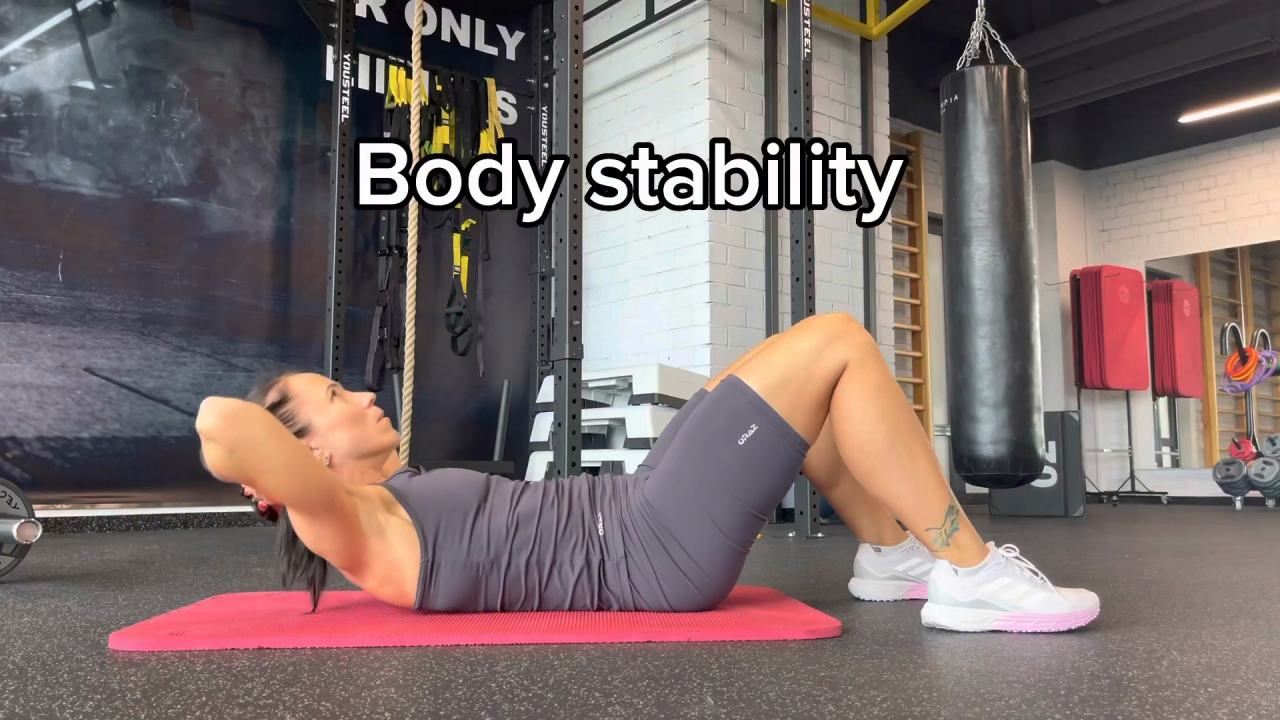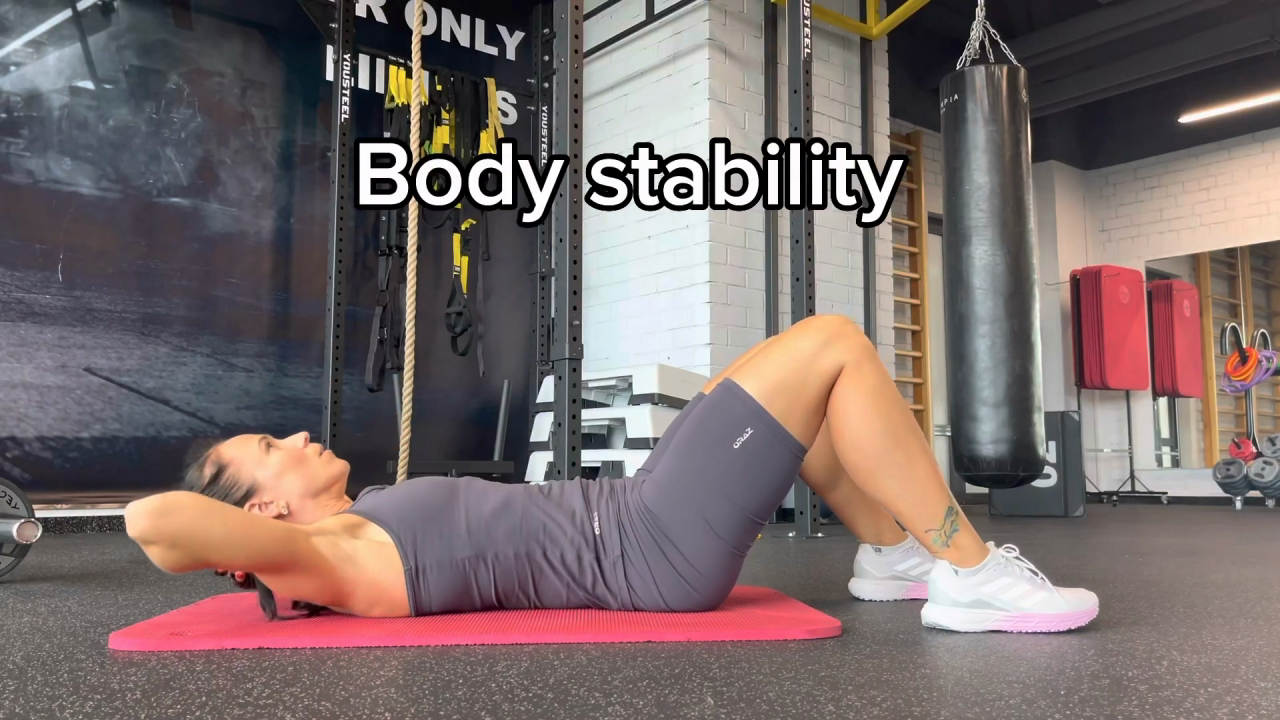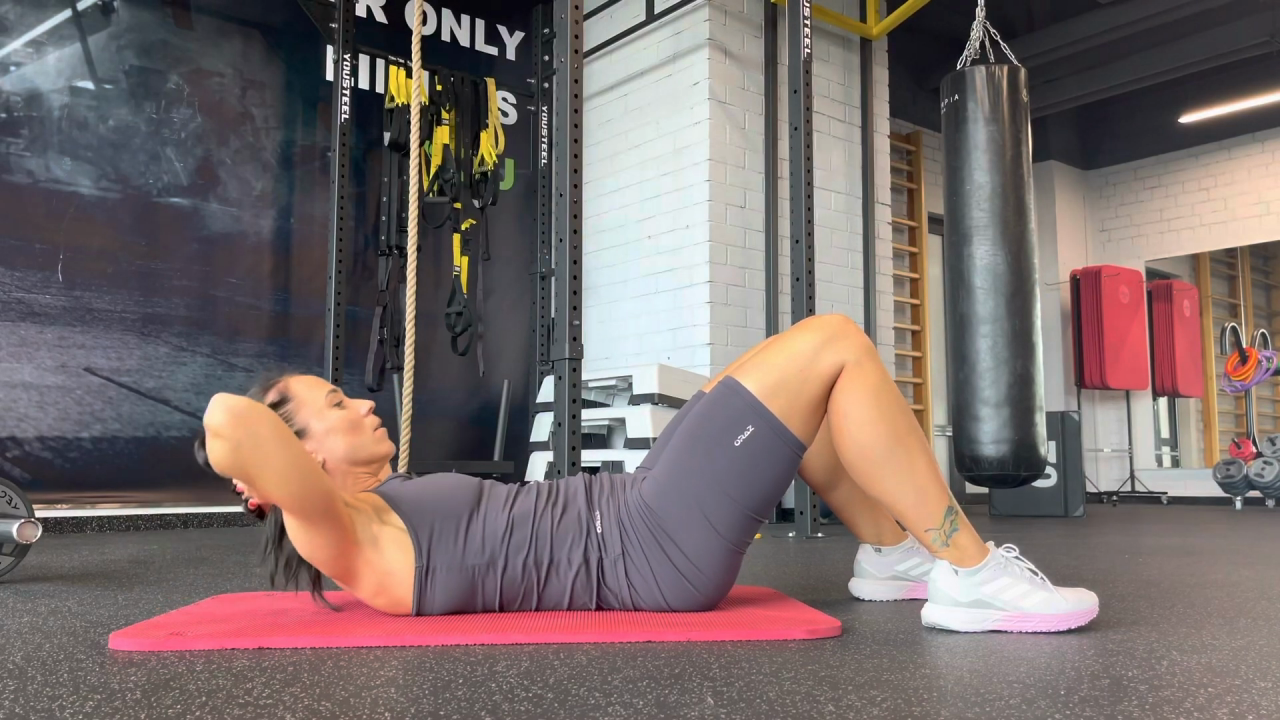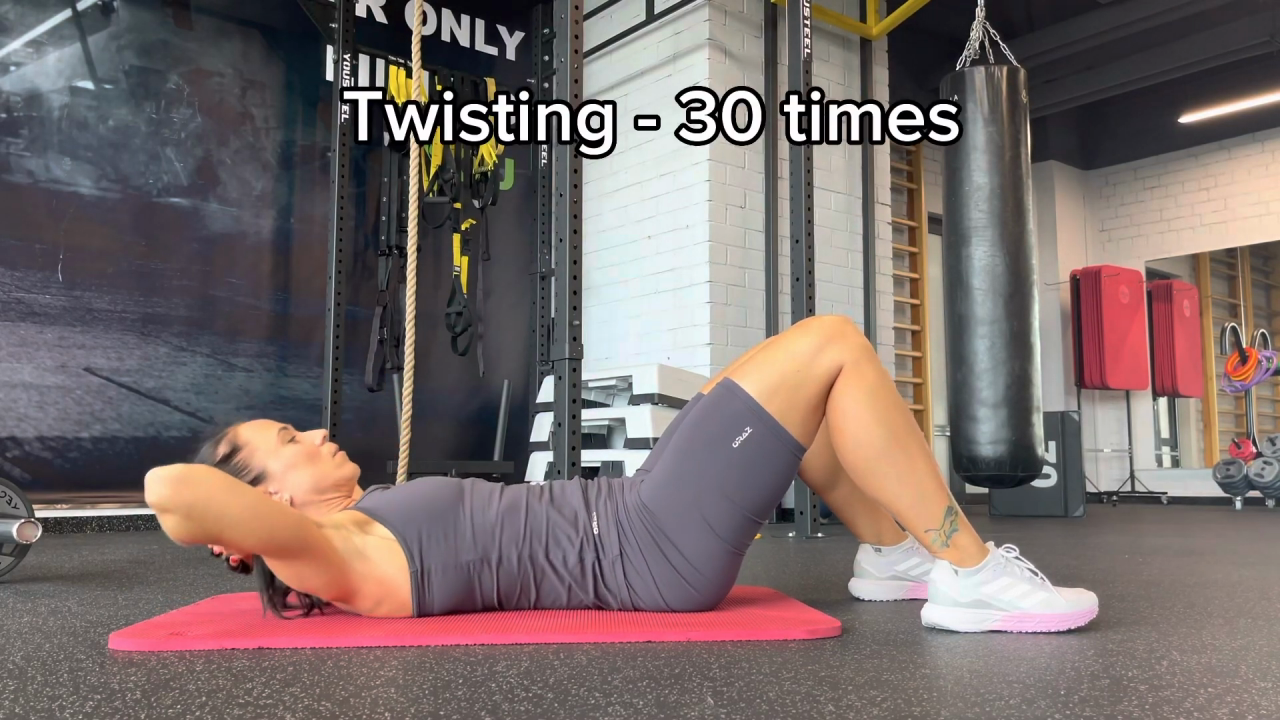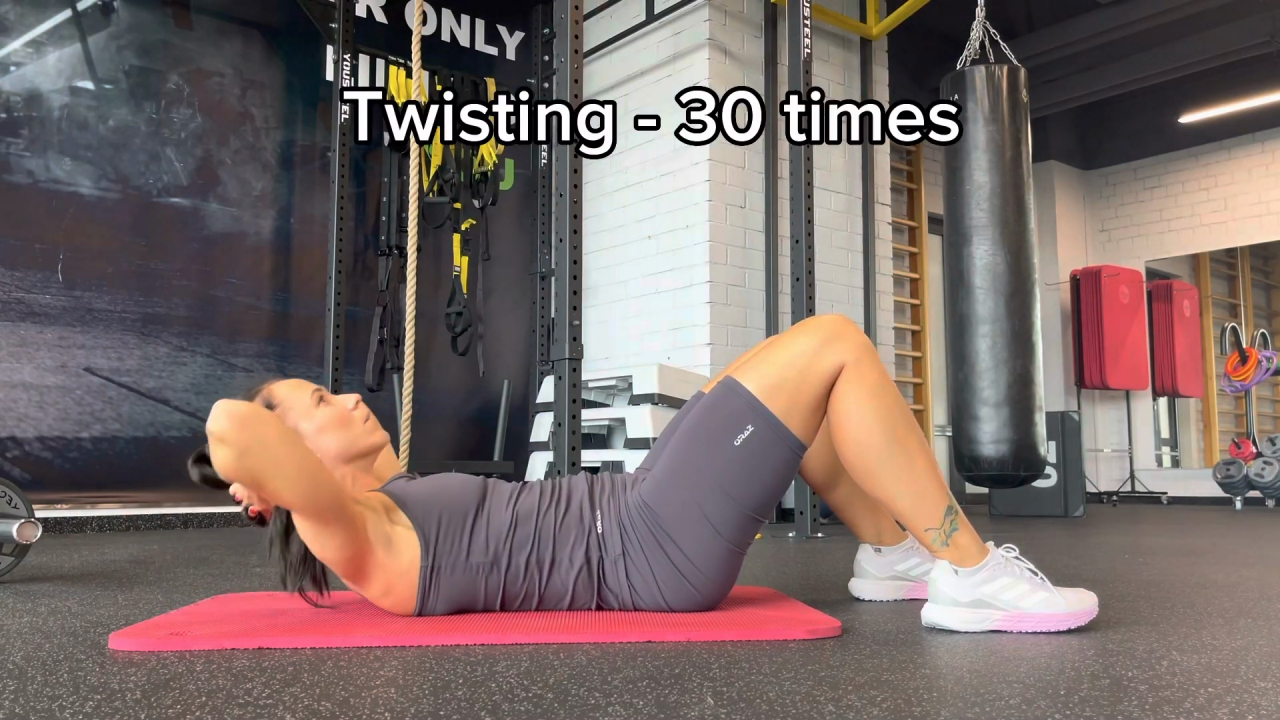
dt=1s
person 1, frame 1
left shoulder: (384, 510)
right shoulder: (362, 533)
right elbow: (222, 419)
right wrist: (257, 469)
left hip: (636, 521)
right hip: (659, 553)
left knee: (815, 373)
right knee: (838, 343)
left ankle: (891, 556)
right ankle: (971, 576)
person 1, frame 2
left shoulder: (361, 528)
right shoulder: (339, 562)
right elbow: (150, 520)
right wrist: (250, 550)
left hip: (635, 519)
right hip: (658, 551)
left knee: (807, 371)
right knee: (836, 344)
left ankle: (890, 556)
right ankle: (973, 576)
person 1, frame 3
left shoulder: (377, 516)
right shoulder: (349, 539)
right elbow: (229, 421)
right wrist: (252, 456)
left hip: (631, 519)
right hip: (654, 551)
left knee: (812, 376)
right knee: (836, 345)
left ankle: (891, 555)
right ankle: (970, 575)
person 1, frame 4
left shoulder: (361, 527)
right shoulder: (342, 558)
right elbow: (168, 489)
right wrist: (225, 518)
left hip: (632, 519)
right hip: (655, 552)
left knee: (807, 375)
right knee: (833, 343)
left ankle: (892, 556)
right ankle: (971, 576)
person 1, frame 5
left shoulder: (389, 513)
right shoulder: (364, 542)
right elbow: (233, 425)
right wrist: (266, 478)
left hip: (635, 520)
right hip: (655, 553)
left knee: (810, 373)
right knee: (836, 344)
left ankle: (892, 556)
right ankle: (971, 576)
